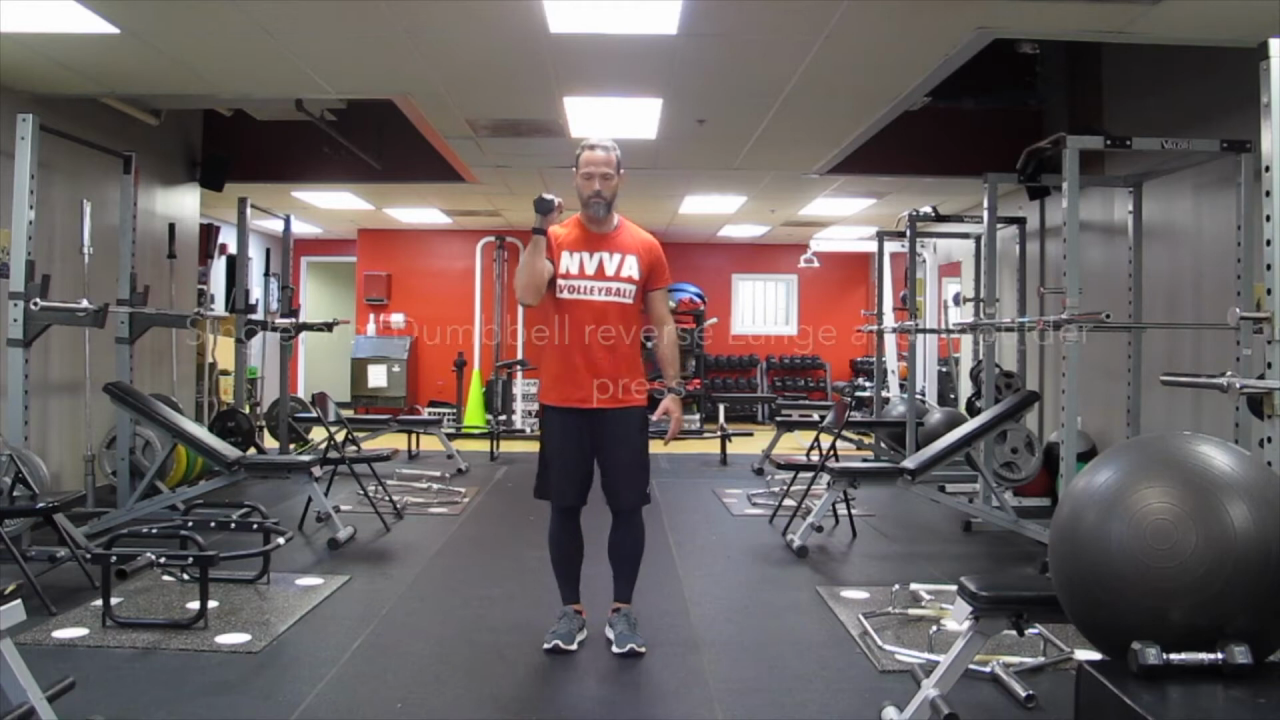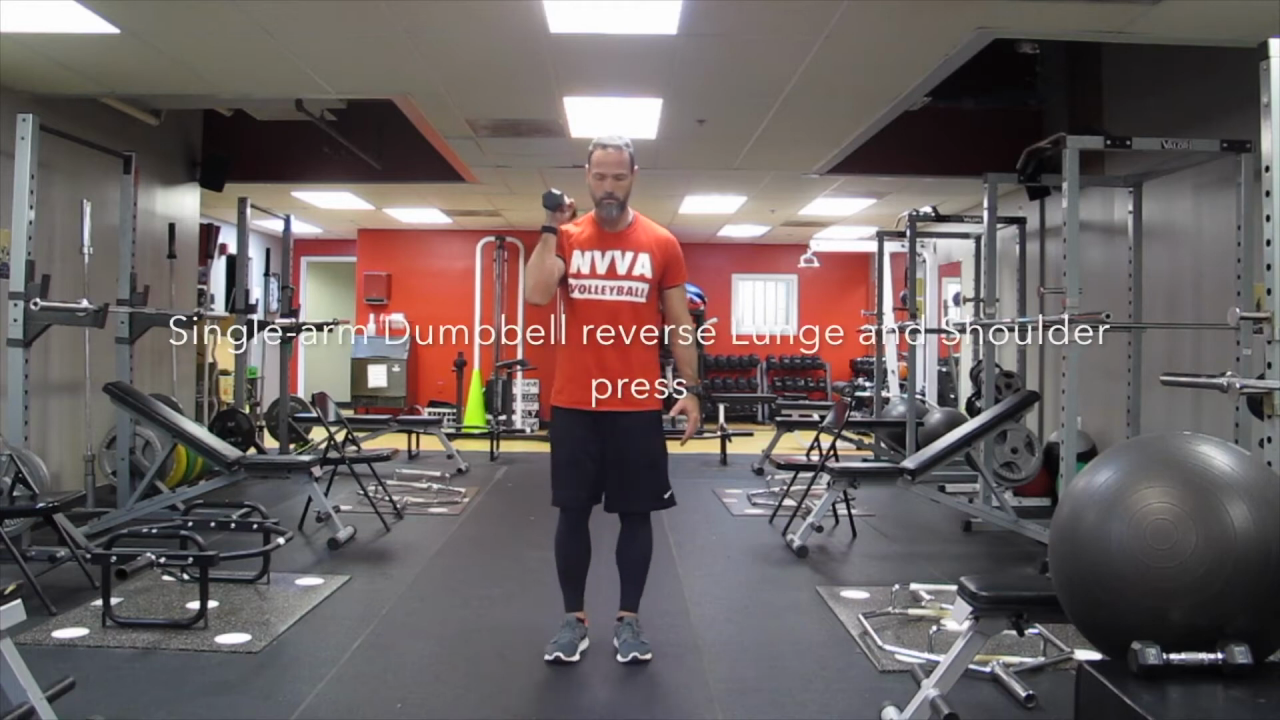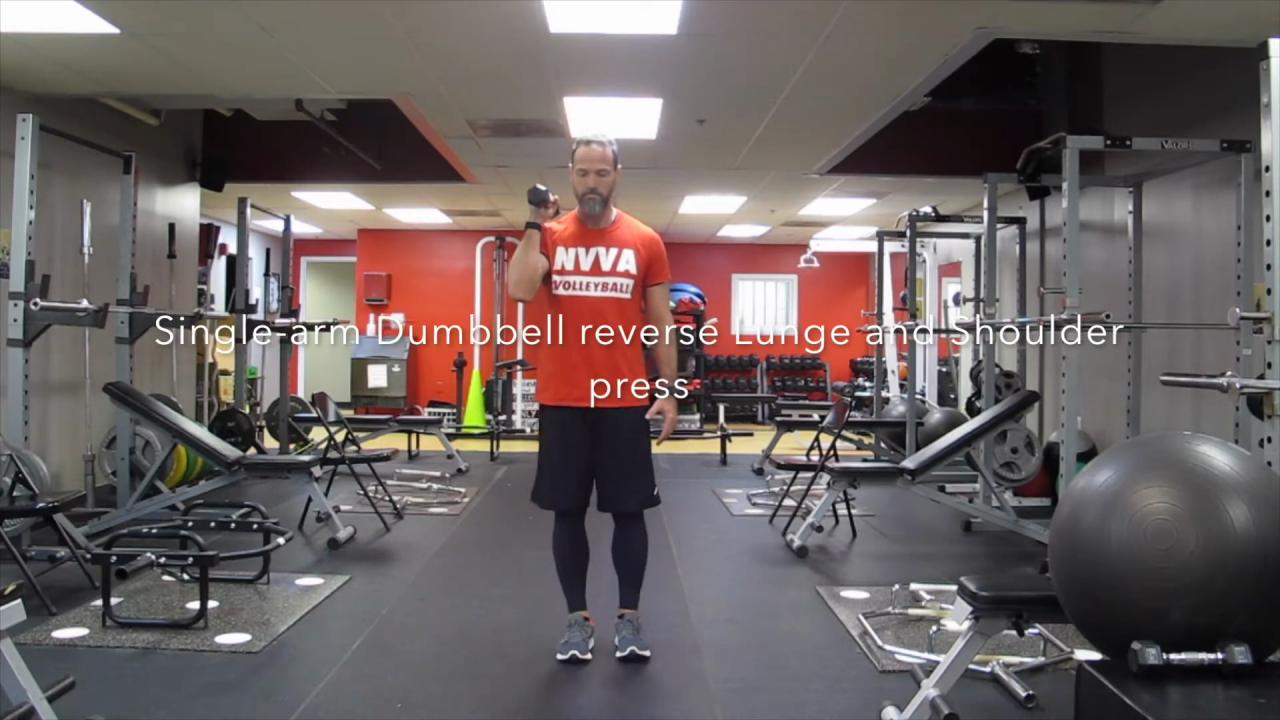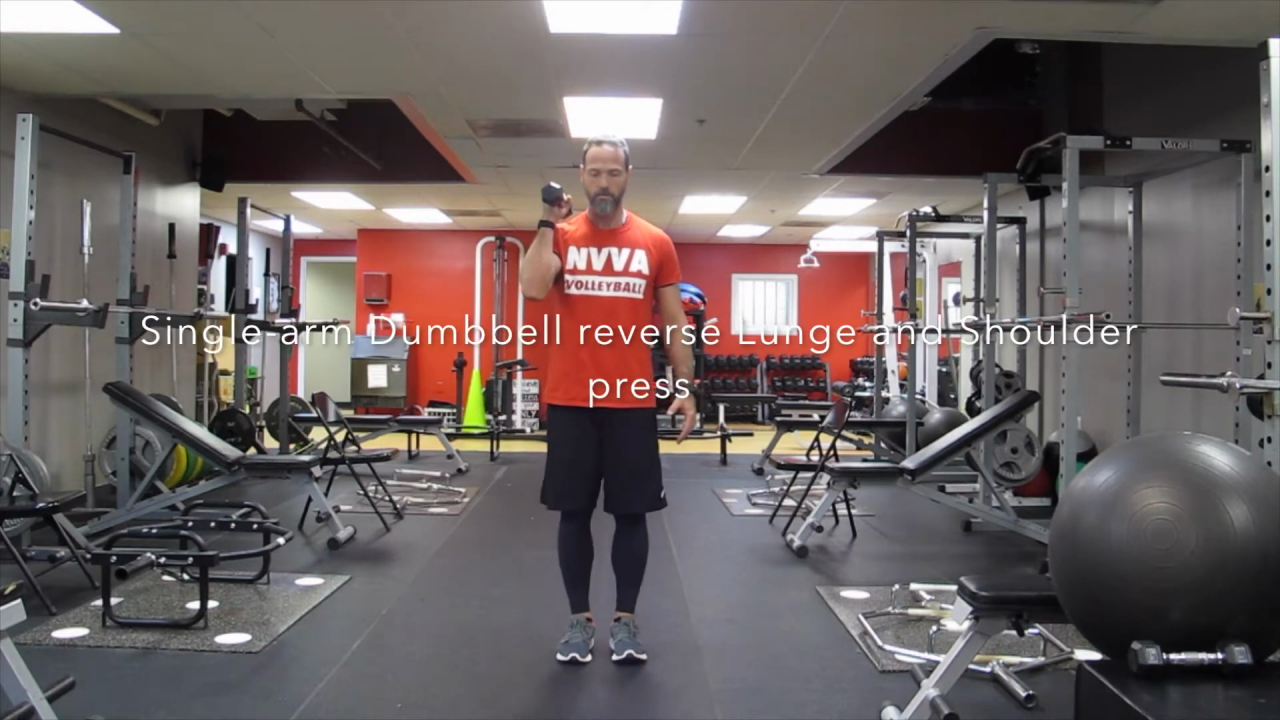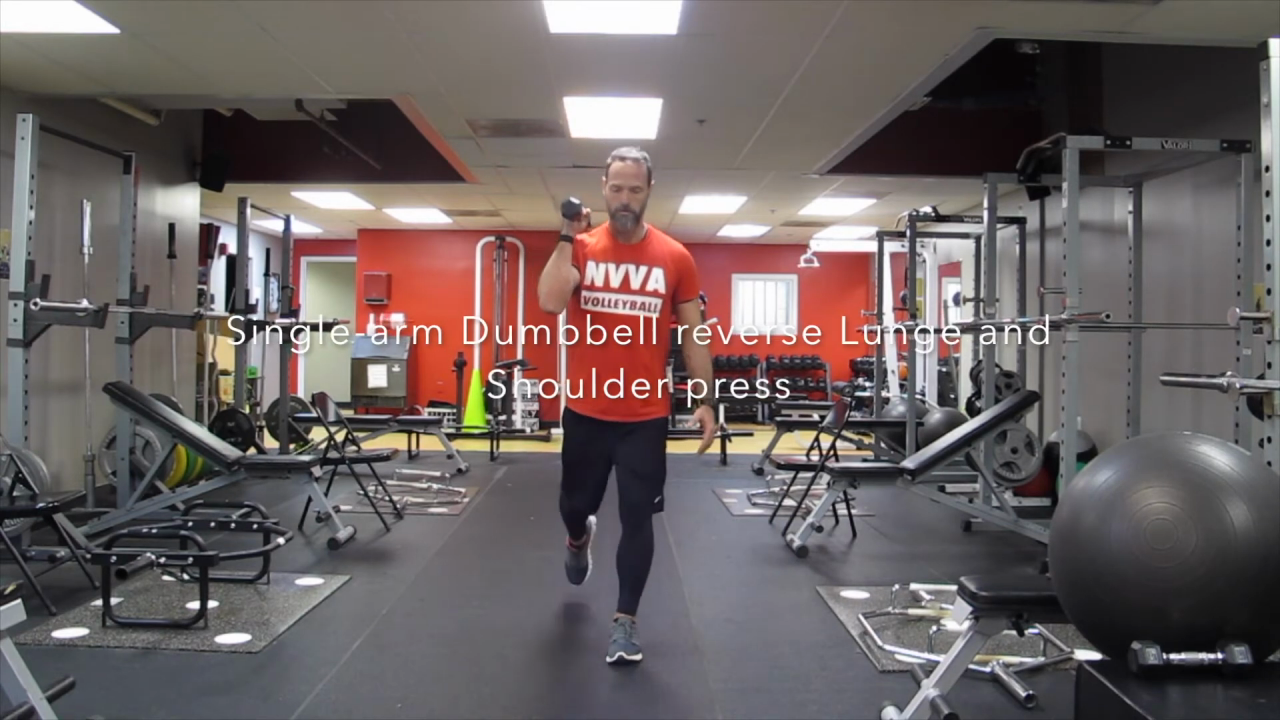
dt=0.7s
person 1, frame 1
left shoulder: (645, 247)
right shoulder: (552, 239)
left elbow: (661, 324)
right elbow: (527, 295)
left wrist: (673, 389)
right wrist: (541, 229)
left hip: (625, 401)
right hip: (563, 400)
left knee: (627, 507)
right knee: (565, 507)
left ankle: (621, 610)
right ankle: (571, 611)
person 1, frame 2
left shoulder: (662, 244)
right shoulder: (565, 237)
left elbow: (679, 322)
right elbow: (536, 295)
left wrist: (690, 389)
right wrist: (551, 228)
left hip: (637, 403)
right hip: (574, 402)
left knee: (635, 512)
right knee: (572, 510)
left ankle: (628, 619)
right ankle: (573, 619)
person 1, frame 3
left shoulder: (645, 241)
right shoulder: (549, 235)
left elbow: (661, 323)
right elbow: (520, 290)
left wrist: (669, 391)
right wrist: (535, 225)
left hip: (626, 400)
right hip: (563, 400)
left knee: (629, 510)
right knee: (568, 510)
left ankle: (628, 617)
right ankle: (578, 618)
person 1, frame 4
left shoulder: (655, 243)
right shoulder: (559, 235)
left elbow: (674, 322)
right elbow: (533, 289)
left wrist: (685, 388)
right wrist: (549, 223)
left hip: (633, 401)
right hip: (570, 400)
left knee: (631, 512)
right knee: (573, 512)
left ankle: (625, 620)
right ankle: (580, 619)
person 1, frame 5
left shoulder: (675, 258)
right shoulder: (581, 247)
left elbow: (694, 335)
right elbow: (549, 303)
left wrist: (706, 400)
right wrist: (568, 238)
left hip: (645, 412)
right hip: (586, 406)
left knee: (637, 512)
right knee: (576, 501)
left ankle: (625, 621)
right ankle: (580, 540)
